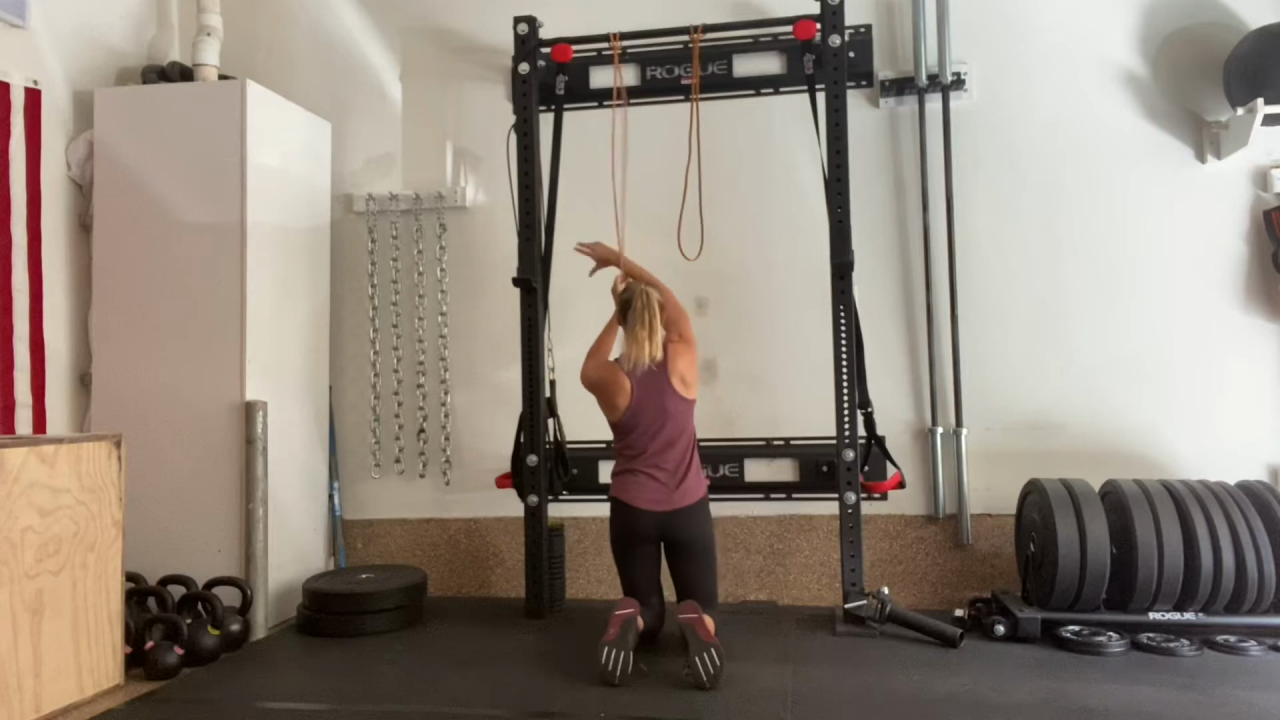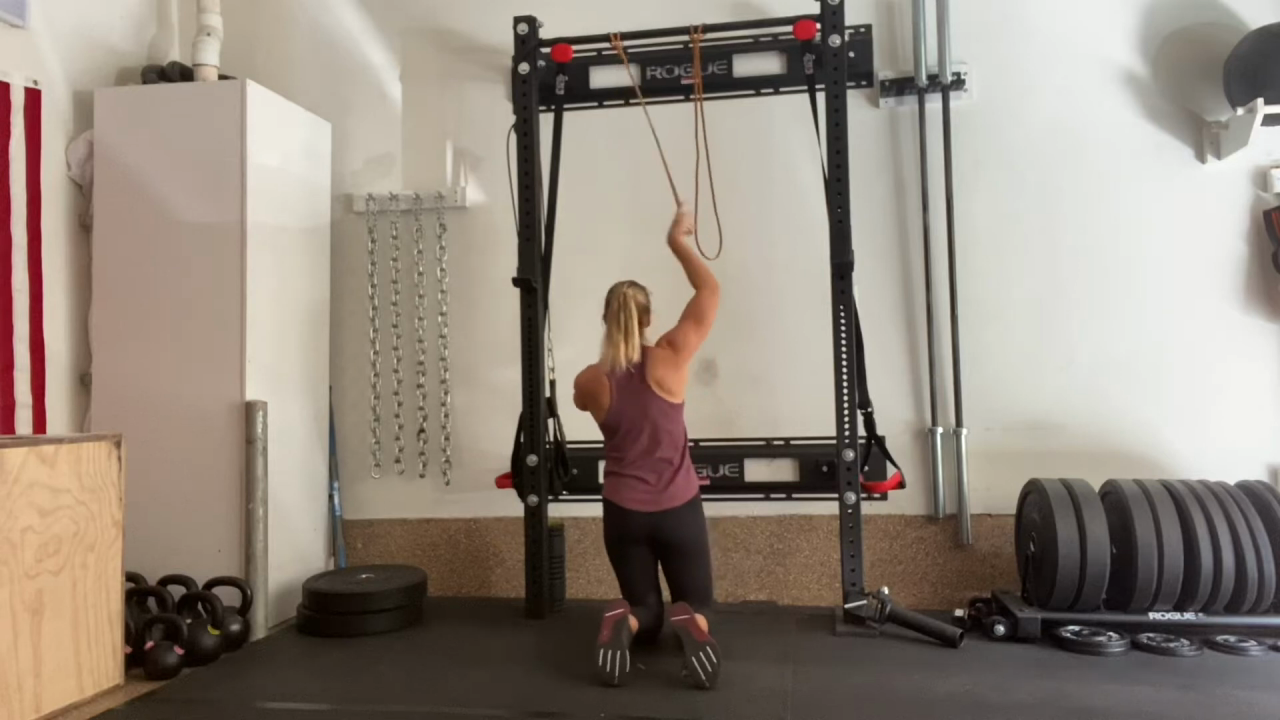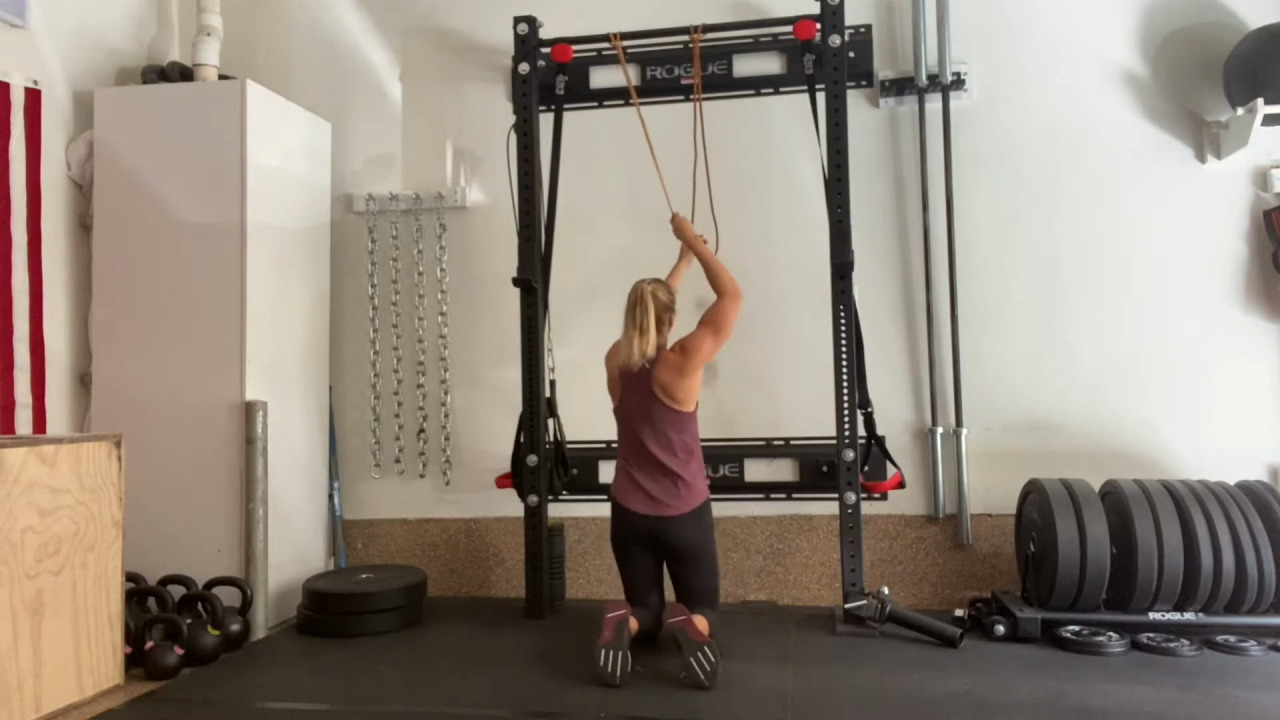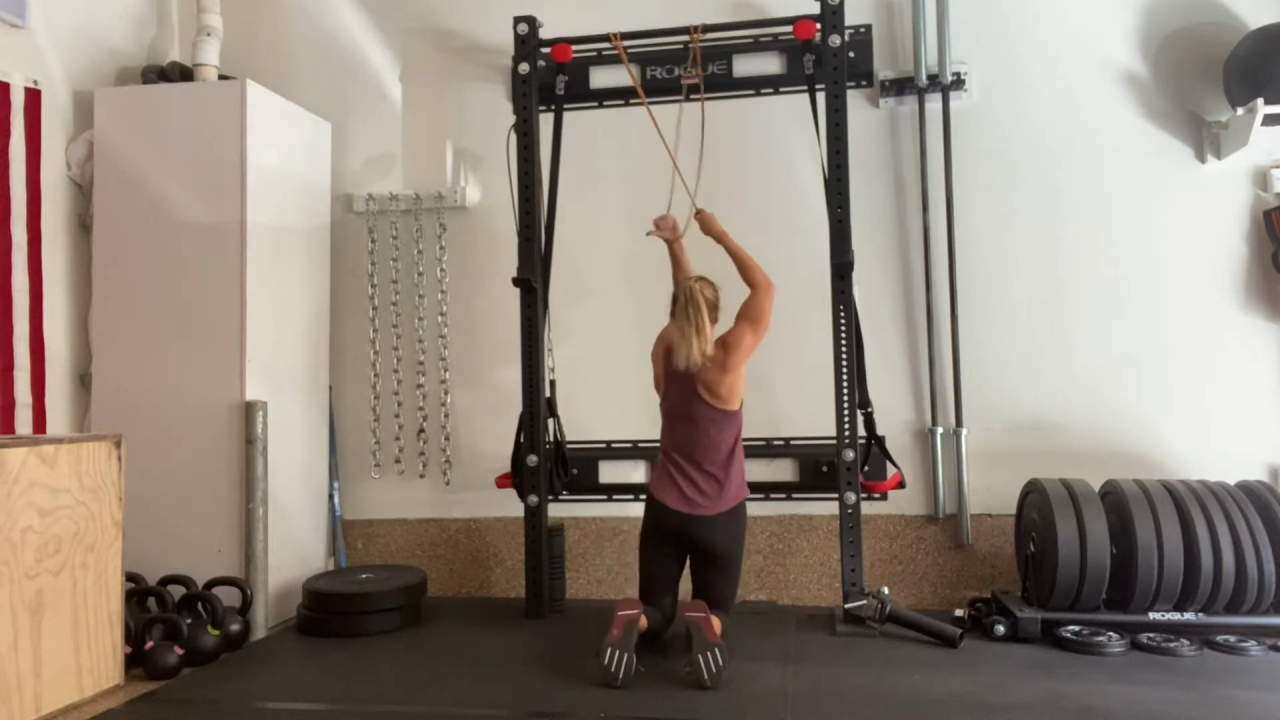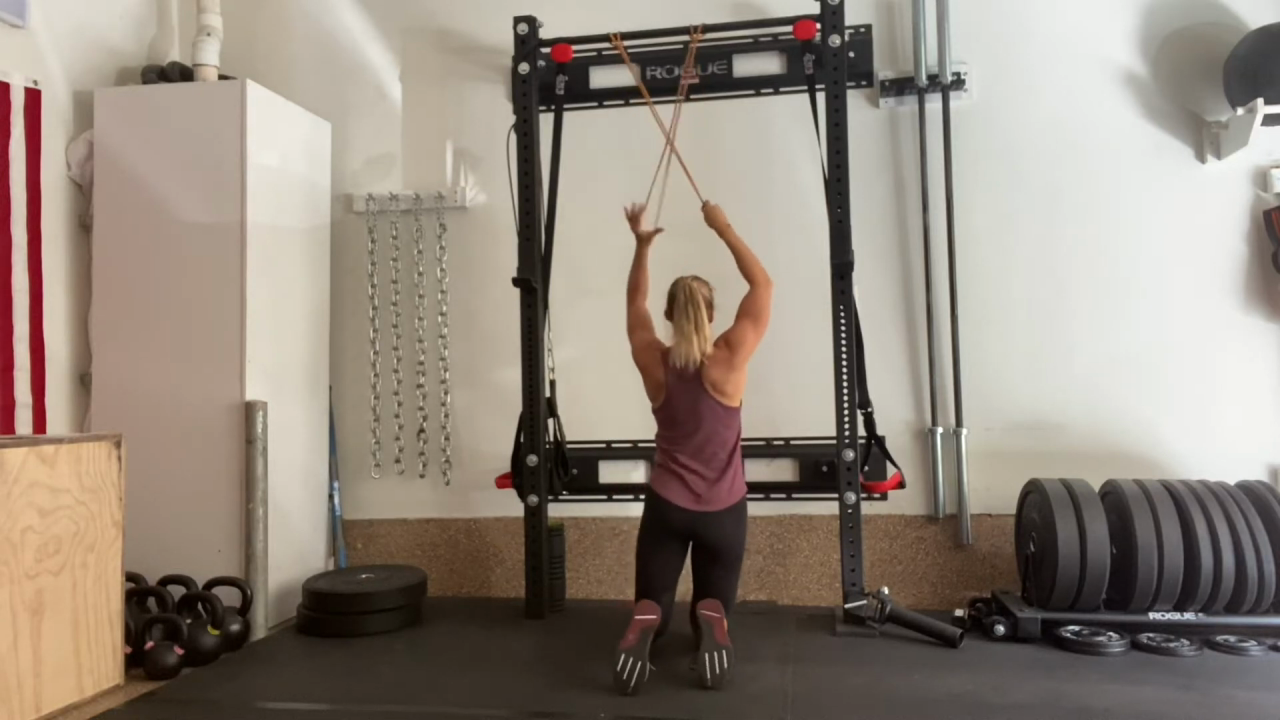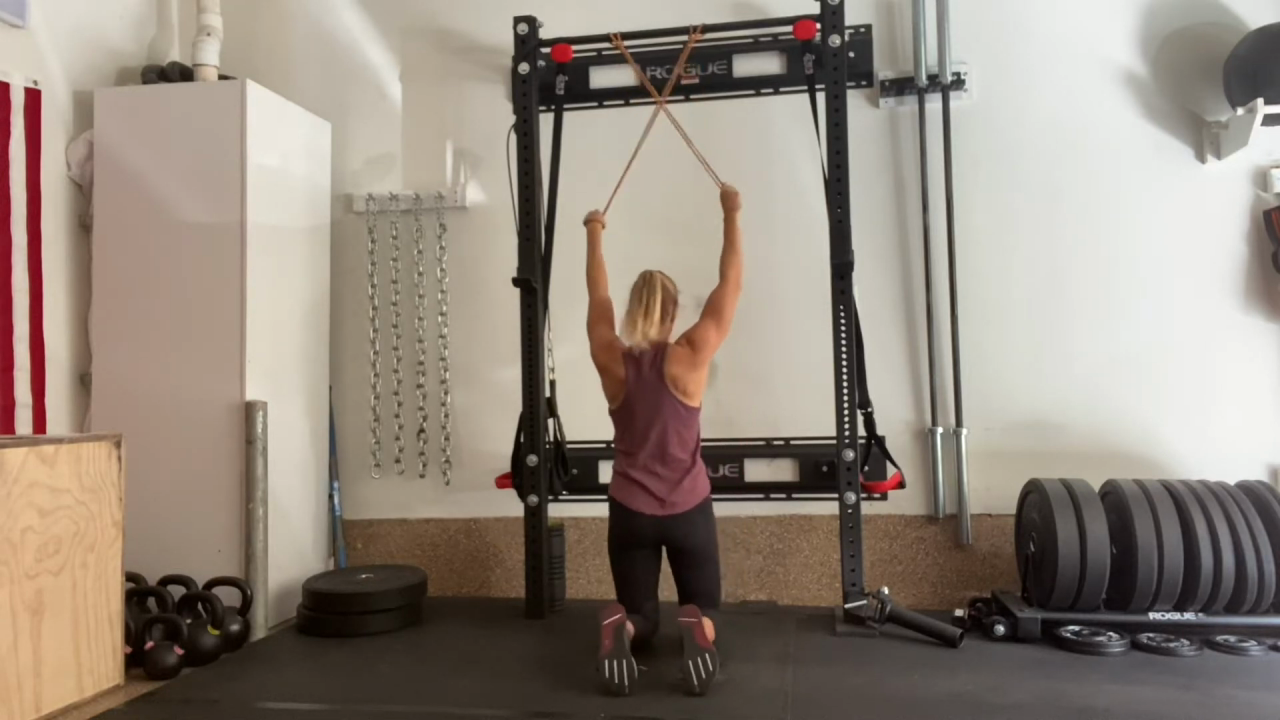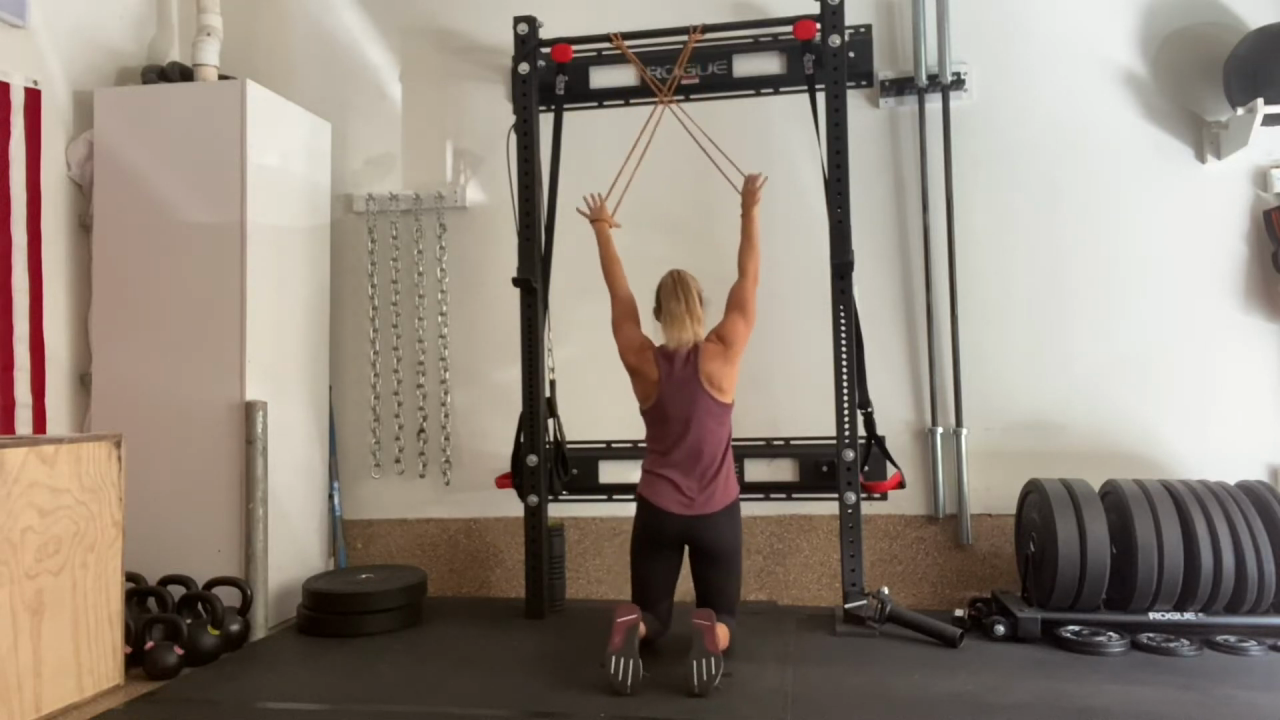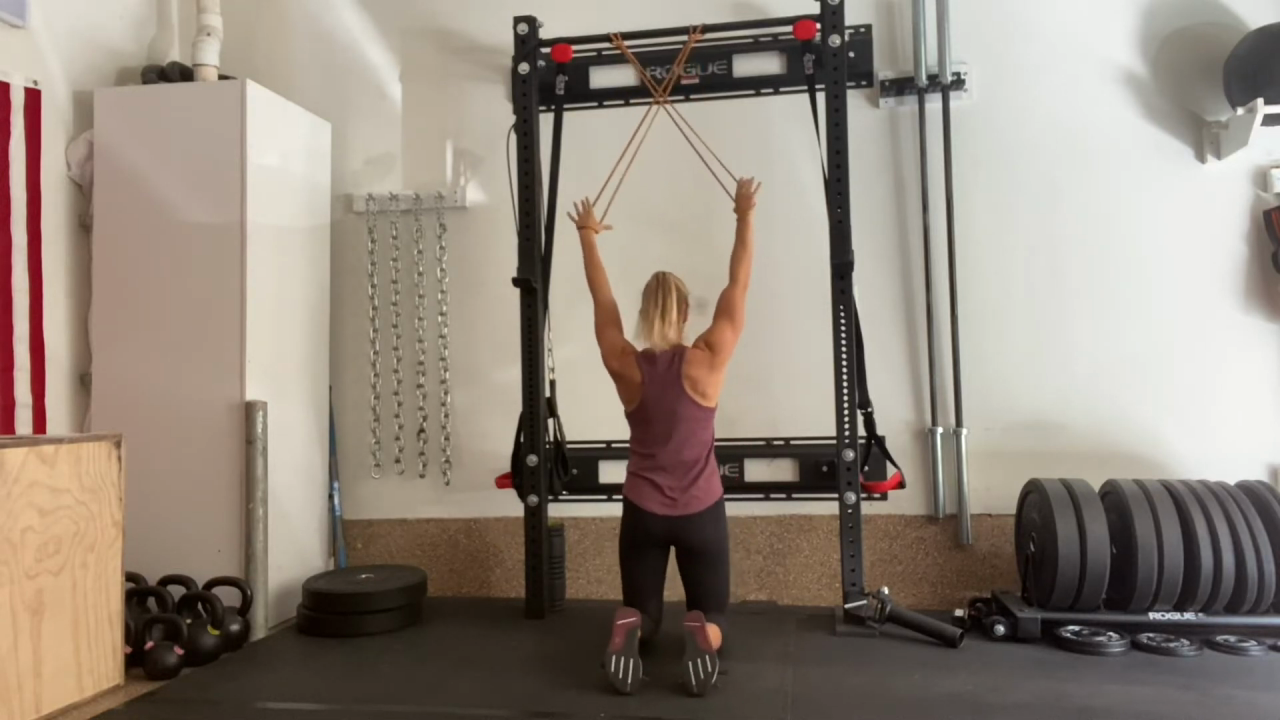
dt=0.5s
person 1, frame 1
left shoulder: (608, 378)
right shoulder: (683, 356)
right elbow: (665, 295)
left wrist: (618, 309)
right wrist: (619, 259)
left hip: (632, 509)
right hip: (687, 507)
left knee: (647, 610)
right knee: (703, 604)
left ankle: (629, 623)
right ankle: (696, 624)
person 1, frame 2
left shoulder: (589, 382)
right shoulder: (669, 359)
right elbow: (709, 291)
left wrist: (622, 338)
right wrist: (678, 240)
left hip: (623, 511)
right hip: (678, 508)
left knee: (646, 613)
right knee: (698, 604)
left ankle: (623, 623)
right ankle: (690, 625)
person 1, frame 3
left shoulder: (615, 363)
right shoulder: (682, 363)
left elbow: (647, 314)
right elbow: (731, 296)
left wrist: (683, 261)
right wrist: (692, 241)
left hip: (630, 512)
right hip: (685, 513)
left knee: (647, 613)
right knee: (702, 606)
left ankle: (625, 624)
right ankle: (689, 625)
person 1, frame 4
left shoulder: (662, 358)
right shoulder: (727, 362)
left elbow: (682, 295)
right elbow: (763, 288)
left wrist: (676, 244)
right wrist: (718, 234)
left hip: (664, 509)
right hip: (720, 515)
left knee: (656, 610)
right knee: (714, 609)
left ankle: (631, 620)
right ankle: (703, 625)
person 1, frame 5
left shoulder: (652, 362)
right shoulder: (729, 360)
left elbow: (636, 303)
right elbow: (762, 284)
left wrist: (641, 247)
right wrist: (722, 227)
left hip: (666, 507)
right hip: (722, 511)
left knee: (654, 606)
right knee: (714, 603)
left ankle: (642, 622)
right ankle: (710, 623)
person 1, frame 6
left shoulder: (611, 362)
right shoulder: (690, 358)
left elbow: (598, 295)
right elbow: (730, 285)
left wrist: (595, 232)
right wrist: (731, 215)
left hip: (630, 511)
right hip: (688, 510)
left knee: (640, 617)
right knee: (704, 607)
left ankle: (620, 628)
right ankle: (697, 629)
person 1, frame 7
left shoulder: (642, 362)
right shoulder: (721, 357)
left elbow: (618, 291)
right elbow: (748, 279)
left wrist: (602, 229)
right wrist: (749, 210)
left hip: (657, 510)
right hip: (716, 513)
left knee: (652, 614)
right knee: (722, 614)
left ankle: (630, 628)
right ankle: (709, 636)
person 1, frame 8
left shoulder: (625, 367)
right shoulder: (705, 363)
left elbow: (602, 298)
right elbow: (738, 287)
left wrist: (587, 235)
right wrist: (745, 216)
left hip: (643, 512)
right hip: (701, 512)
left knee: (641, 609)
right knee: (710, 612)
left ankle: (628, 631)
right ankle: (701, 636)
